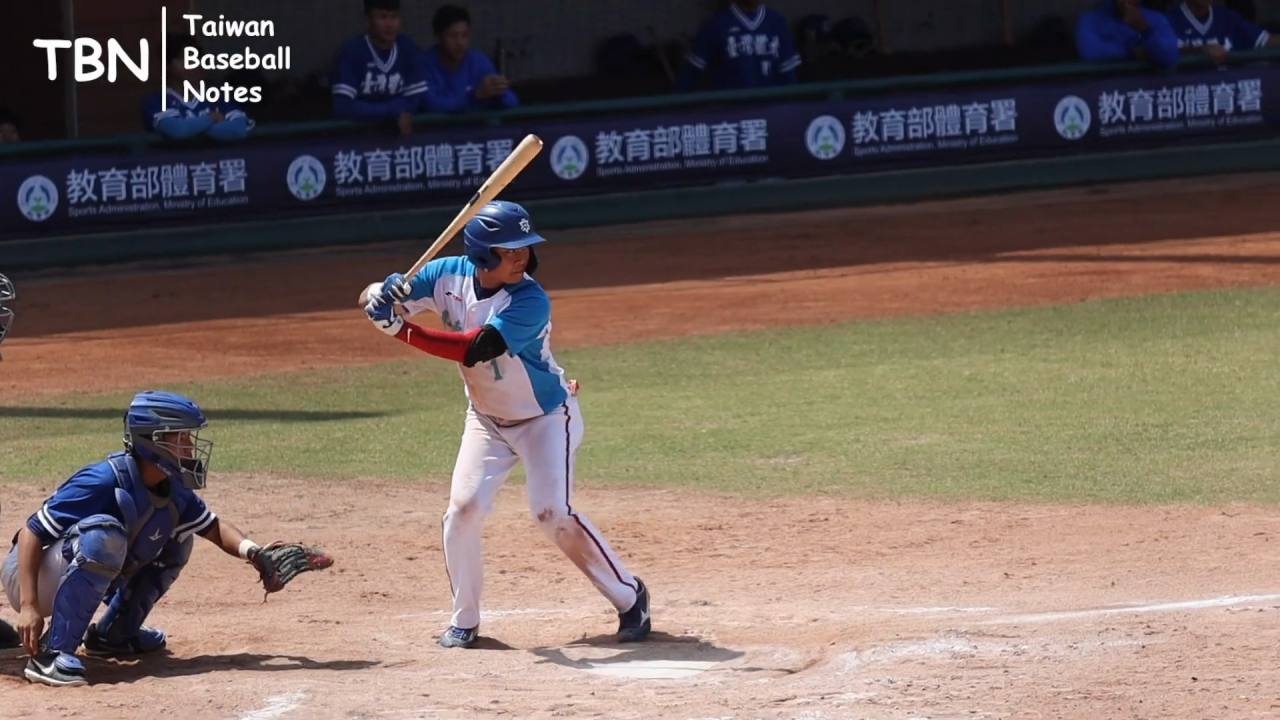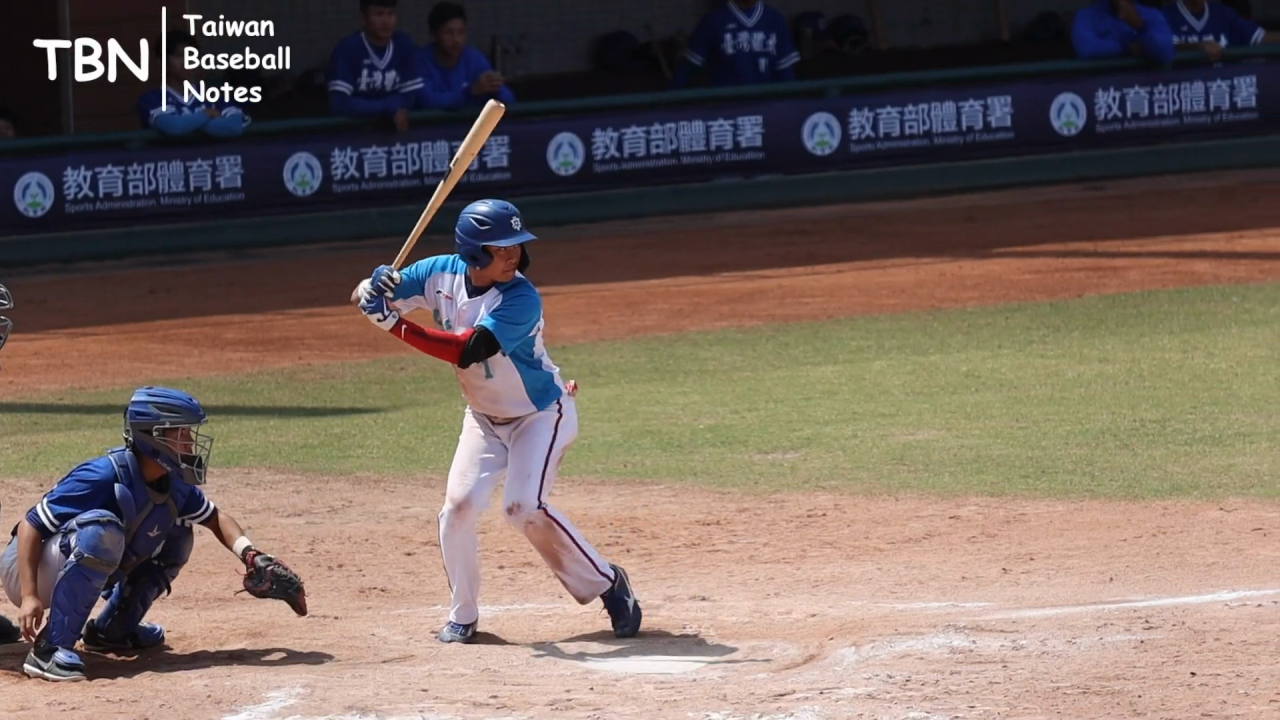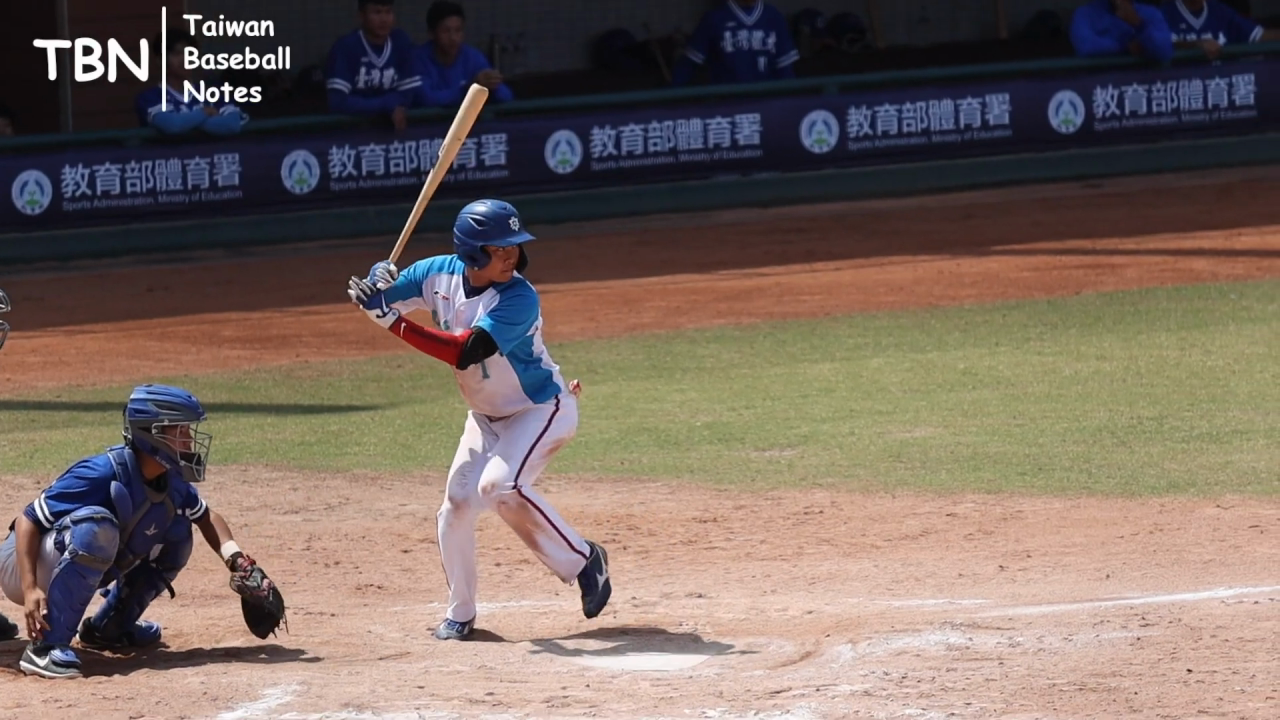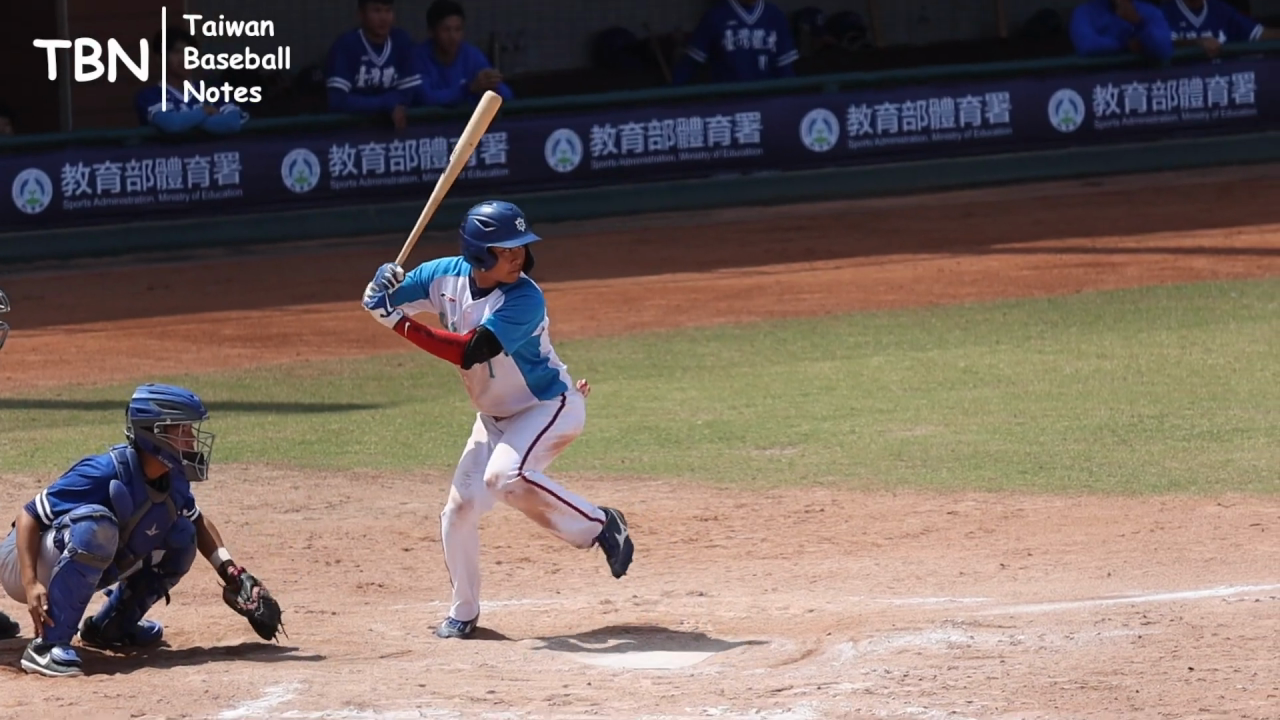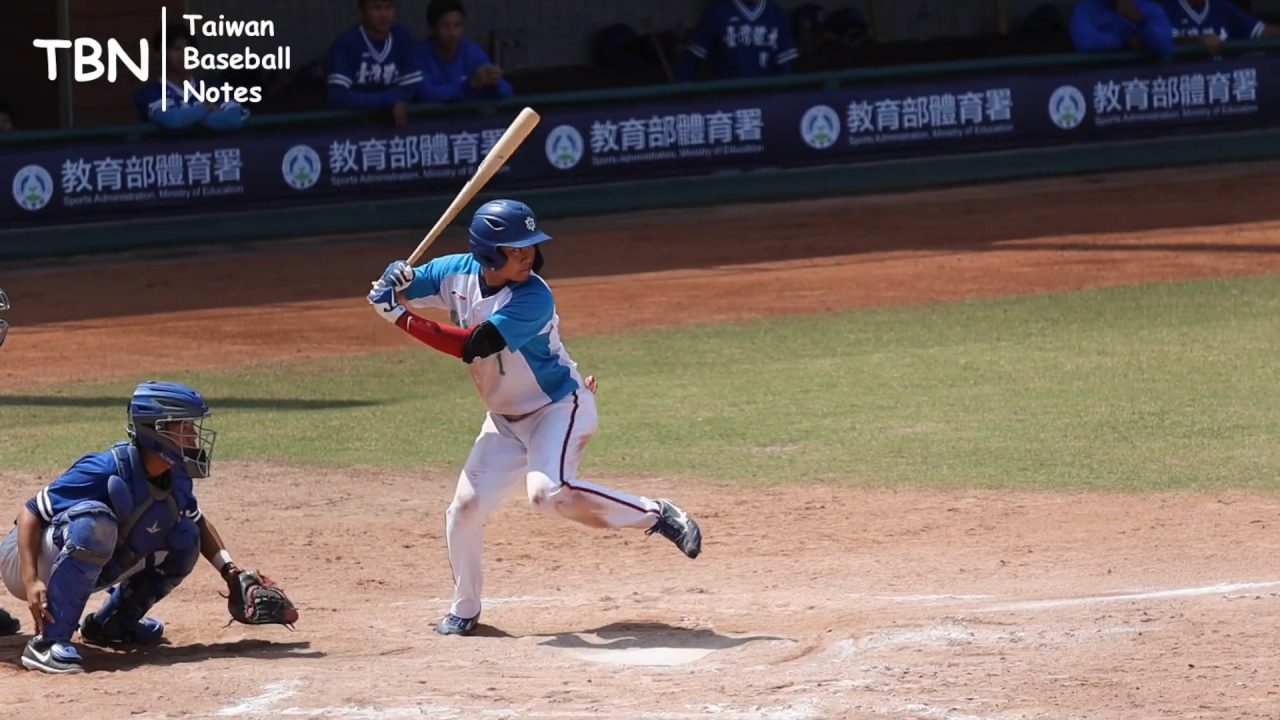
dt=0.1s
person 1, frame 1
left shoulder: (530, 301)
right shoulder: (448, 274)
left elbow: (473, 350)
right elbow: (370, 300)
left wrist: (401, 330)
right wrist: (383, 294)
left hip: (548, 416)
right hip: (487, 419)
left knee: (553, 514)
right knee: (464, 511)
left ankle: (628, 597)
right ankle: (465, 620)
person 1, frame 2
left shoulder: (521, 299)
right shoulder: (439, 272)
left elbow: (466, 350)
right elbow: (362, 297)
left wrist: (396, 325)
right wrist: (374, 290)
left hip: (541, 414)
right hip: (485, 417)
left knee: (525, 509)
right knee: (458, 508)
left ankle: (606, 584)
right ankle: (463, 616)
person 1, frame 3
left shoulder: (519, 300)
right shoulder: (436, 275)
left elbow: (464, 352)
right elbow: (362, 297)
left wrist: (395, 323)
right wrist: (370, 284)
left hip: (543, 408)
right hip: (487, 416)
left knee: (499, 489)
right knee: (456, 508)
left ankle: (579, 560)
right ankle: (460, 613)
person 1, frame 4
left shoulder: (525, 300)
right shoulder: (444, 275)
left elbow: (469, 352)
right elbow: (374, 300)
left wrist: (400, 323)
right wrist: (383, 284)
left hip: (550, 406)
right hip: (496, 417)
left knee: (504, 477)
right knee: (460, 509)
left ankle: (599, 524)
right ankle: (464, 611)
person 1, frame 5
left shoulder: (534, 298)
right shoulder: (451, 273)
left elbow: (470, 346)
right elbow: (394, 290)
left wrist: (402, 317)
right wrist: (398, 281)
left hip: (560, 406)
right hip: (505, 420)
left knee: (548, 492)
right knee: (466, 507)
left ankle: (657, 515)
right ankle: (464, 609)
person 2, frame 1
left shoulder: (174, 488)
right shoulder: (103, 483)
left elbow: (214, 527)
right elbow: (30, 534)
left wrist: (251, 552)
right wrist: (28, 605)
left hip: (82, 581)
right hip: (34, 579)
left knee: (175, 538)
right knee: (104, 535)
left ankle: (113, 633)
right ankle: (51, 653)
person 2, frame 2
left shoulder: (174, 483)
right shoulder: (103, 478)
left elbow: (215, 517)
right elbow: (30, 527)
left wrist: (248, 552)
right wrist: (30, 595)
left hip: (84, 575)
right hip: (31, 572)
left knee: (176, 534)
right knee: (102, 530)
left ankle: (112, 628)
right ankle: (50, 648)
person 2, frame 3
left shoulder: (173, 481)
right shoulder: (102, 476)
left elbow: (205, 516)
right elbow: (27, 522)
left wrist: (235, 558)
right wrist: (30, 588)
left hip: (81, 573)
left knee: (176, 532)
right knee: (97, 527)
left ankle: (110, 626)
right ankle: (46, 647)
person 2, frame 4
left shoulder: (174, 480)
right shoulder: (105, 475)
left elbow: (198, 522)
right elbow: (28, 518)
left wrist: (227, 567)
right wrist: (31, 583)
left hip: (83, 572)
left knee: (180, 537)
right knee: (97, 526)
left ankle: (111, 626)
right ankle: (47, 645)
person 2, frame 5
left shoulder: (177, 479)
right shoulder: (106, 472)
left elbow: (200, 524)
right elbow: (30, 515)
left wrist: (231, 571)
right wrist: (32, 581)
left hip: (85, 567)
left knee: (184, 538)
right knee: (95, 522)
left ankle: (113, 622)
right ankle: (48, 641)
